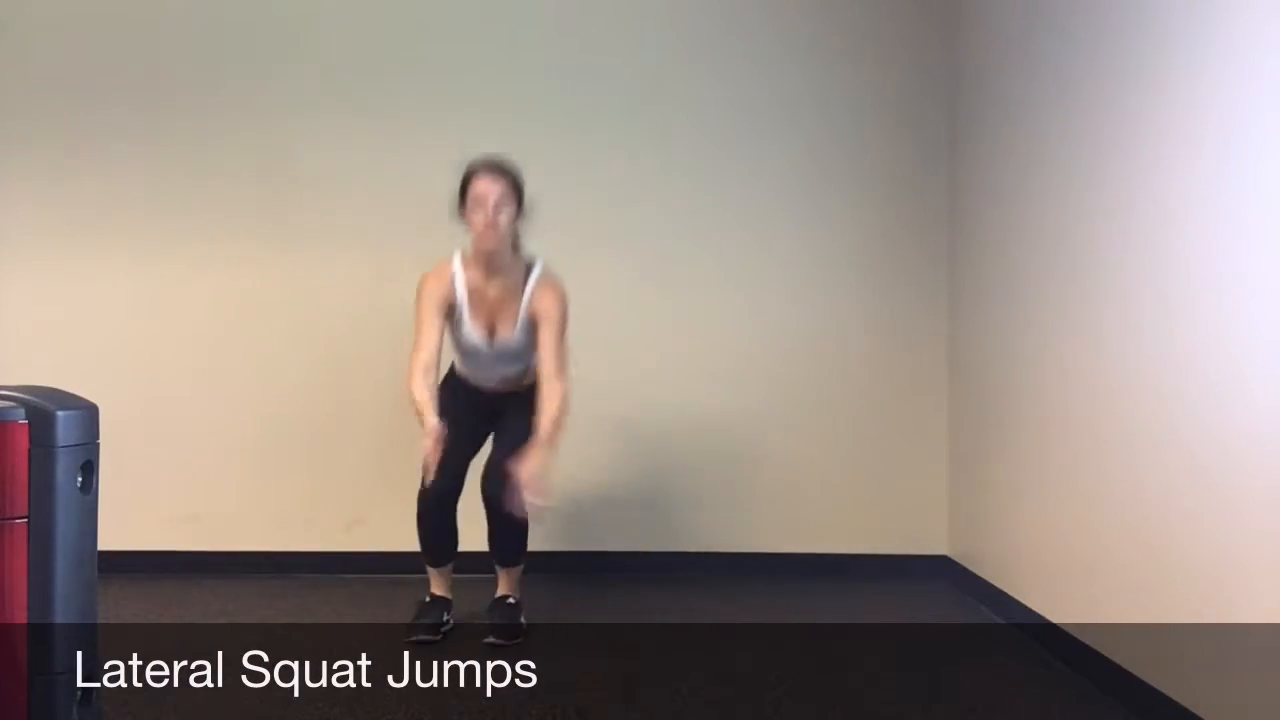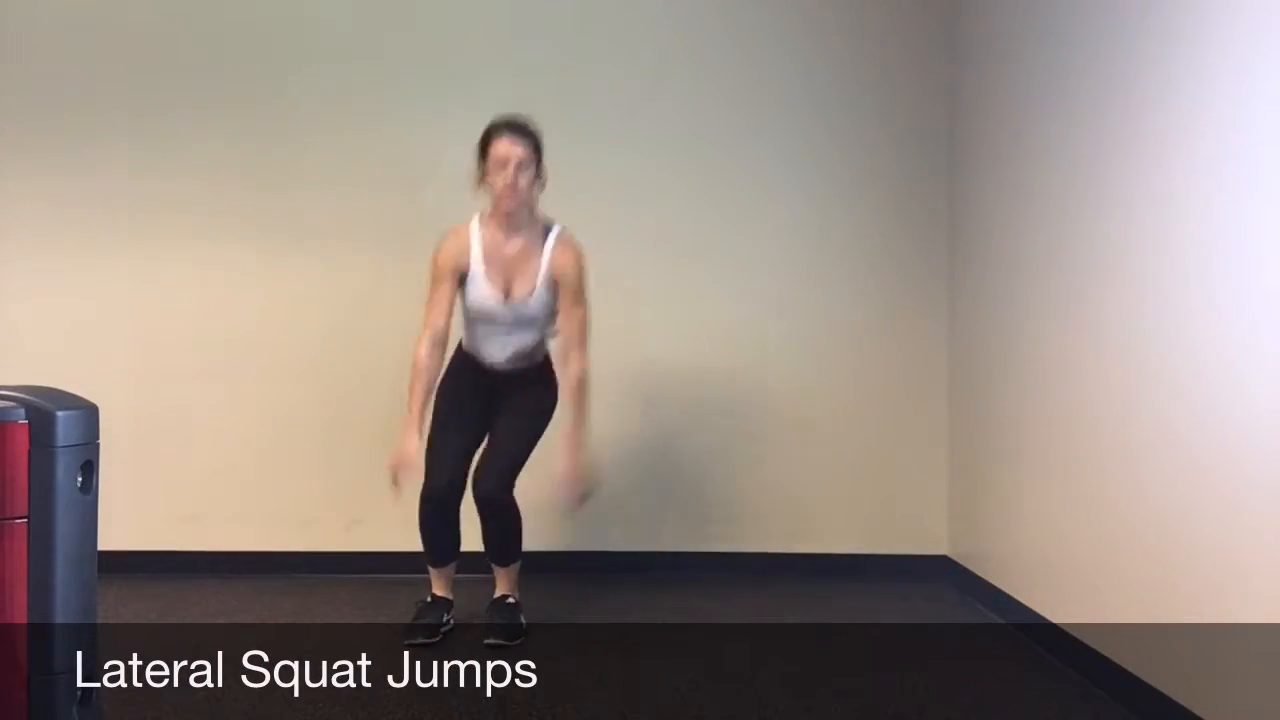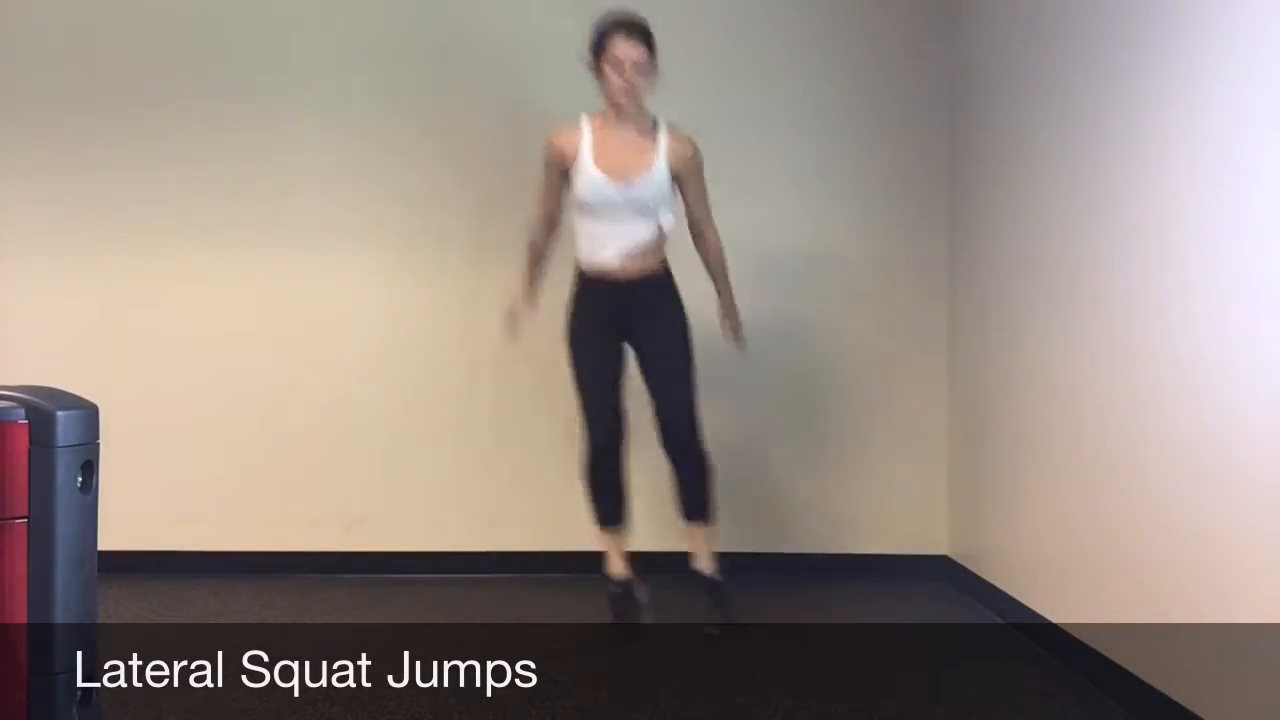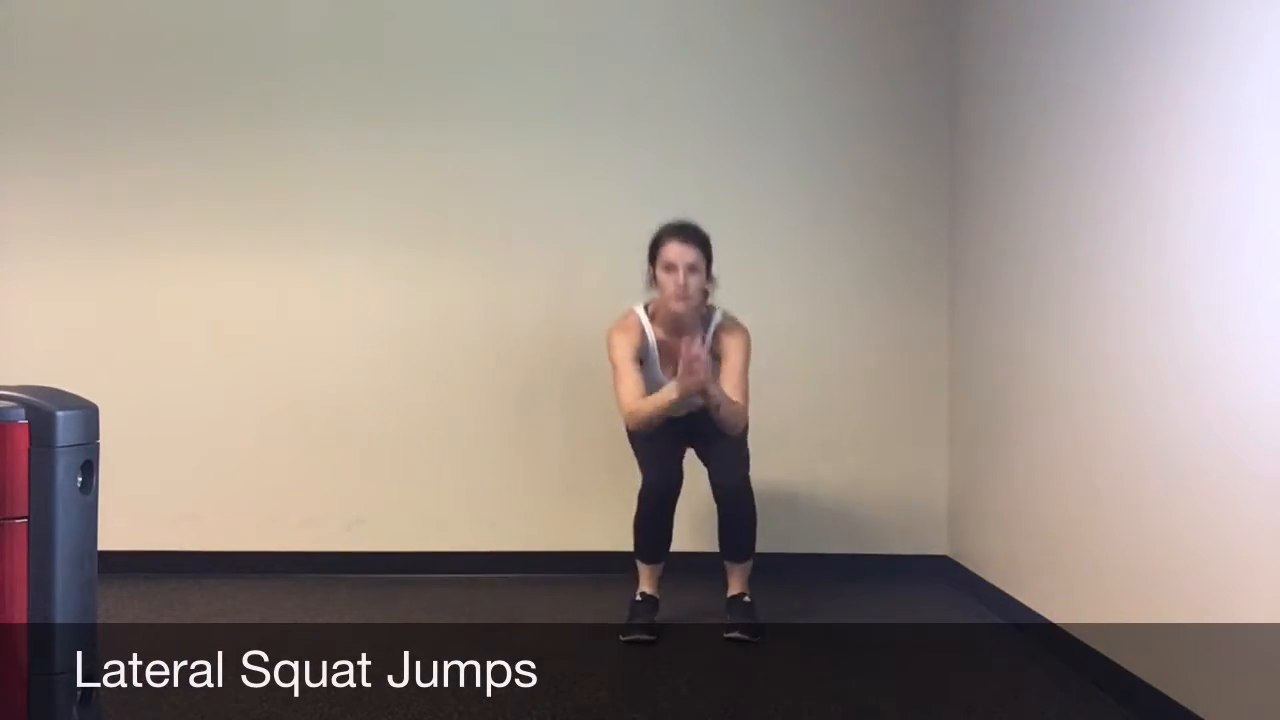
dt=0.5s
person 1, frame 1
left shoulder: (545, 290)
right shoulder: (440, 282)
left elbow: (553, 383)
right elbow: (421, 369)
left wrist: (537, 459)
right wrist: (429, 426)
left hip: (521, 398)
right hip: (464, 396)
left knee: (502, 486)
right knee: (436, 488)
left ankle: (507, 596)
right ankle: (438, 596)
person 1, frame 2
left shoulder: (562, 253)
right shoulder: (457, 245)
left elbow: (574, 356)
right elbow: (431, 339)
left wrist: (575, 446)
right wrist: (412, 428)
left hip: (529, 383)
right hip: (468, 377)
left knee: (490, 485)
right knee: (439, 487)
left ankle: (507, 596)
right ankle: (440, 596)
person 1, frame 3
left shoulder: (677, 148)
right shoulder: (567, 144)
left elbow: (703, 229)
right elbow: (545, 225)
left wrist: (727, 299)
right wrist: (527, 288)
left hip: (655, 300)
right hip: (592, 305)
left knee: (679, 429)
right knee: (603, 433)
left ankle: (706, 568)
right ankle: (618, 572)
person 1, frame 4
left shoulder: (730, 333)
right shoulder: (628, 331)
left elbow: (737, 420)
right elbow: (633, 414)
left wrist: (708, 389)
right wrist: (676, 390)
left hip: (711, 419)
right hip: (656, 422)
left knee: (734, 485)
right knee: (658, 485)
left ankle: (738, 595)
right ankle: (646, 594)
